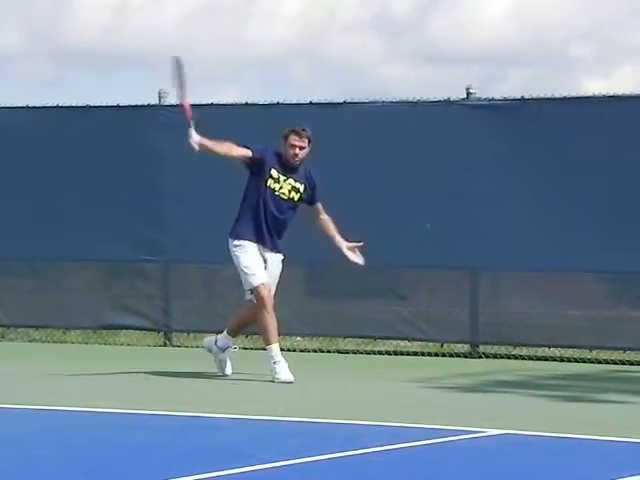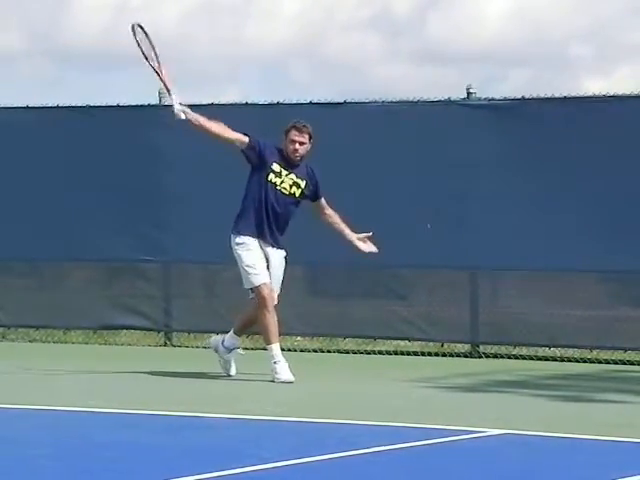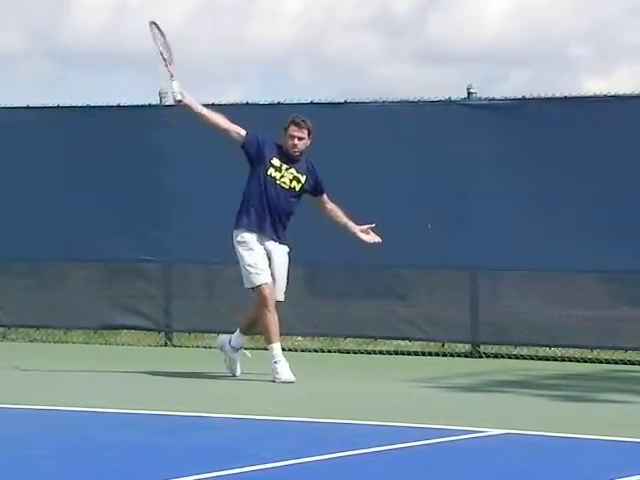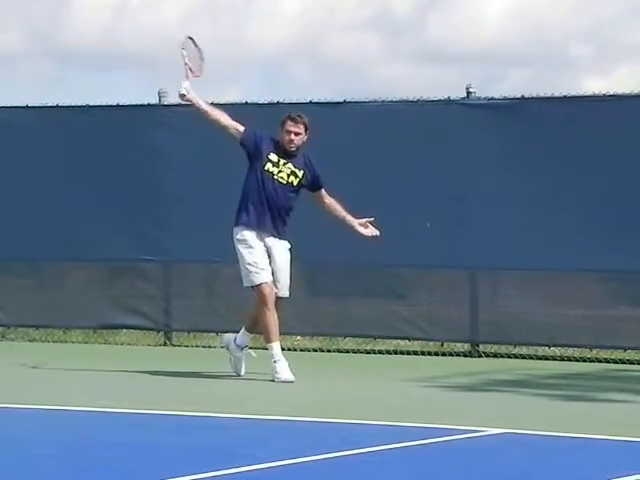
dt=0.2s
person 1, frame 1
left shoulder: (307, 179)
right shoulder: (265, 158)
left elbow: (320, 215)
right elbow: (236, 150)
left wrist: (342, 244)
right wrist: (201, 142)
left hip: (273, 248)
right hip: (245, 240)
left knee: (256, 305)
right knee: (264, 297)
left ankle: (219, 344)
right ankle: (278, 362)
person 1, frame 2
left shoulder: (308, 175)
right shoulder: (265, 153)
left elbow: (325, 210)
right elbow: (229, 134)
left wrist: (351, 235)
right wrist: (188, 115)
left hip: (275, 245)
right hip: (247, 238)
left knee: (263, 304)
right knee: (265, 297)
left ankle: (226, 343)
right ankle: (278, 362)
person 1, frame 3
left shoulder: (308, 170)
right shoulder: (264, 149)
left elbow: (326, 204)
right elbow: (226, 125)
left wrist: (354, 228)
right wrist: (188, 101)
left hip: (277, 241)
right hip: (250, 235)
left knee: (270, 301)
right knee: (266, 297)
left ankle: (232, 342)
right ankle: (278, 362)
person 1, frame 4
left shoulder: (306, 165)
right shoulder: (262, 145)
left elbow: (325, 198)
right elbow: (227, 121)
left wrist: (353, 221)
right wrist: (195, 99)
left hip: (278, 237)
right hip: (249, 232)
left knee: (276, 299)
right knee: (265, 295)
left ankle: (238, 341)
right ankle: (278, 361)
